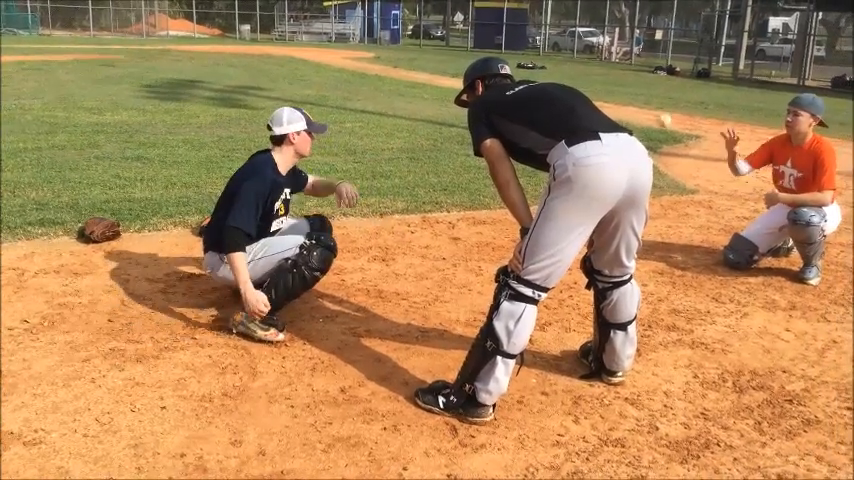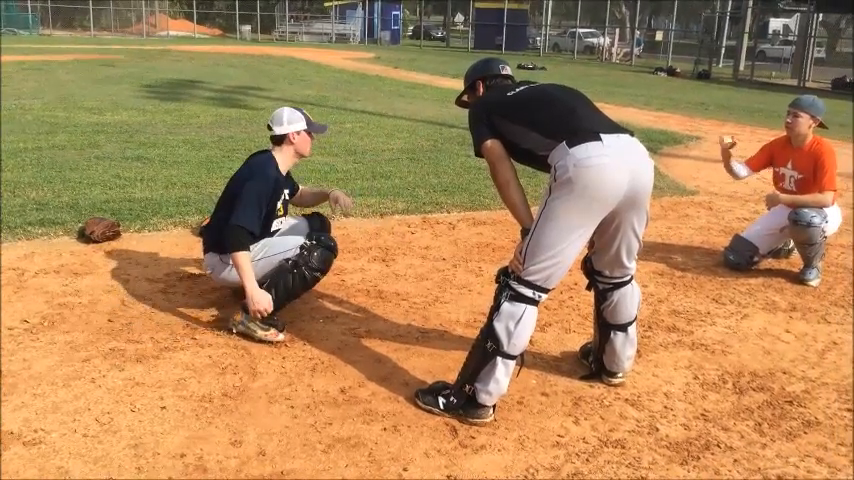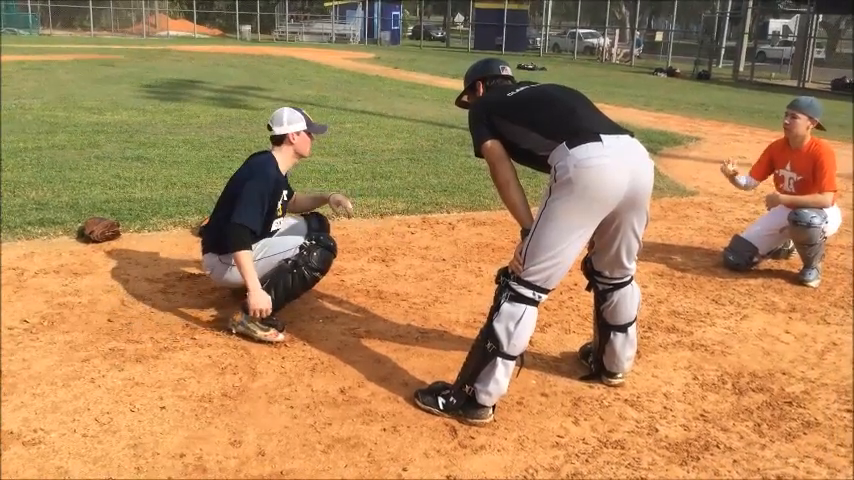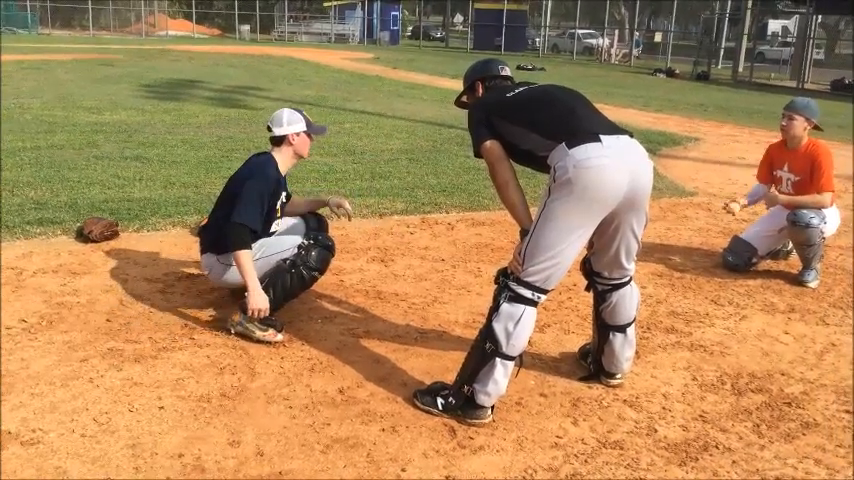
dt=0.1s
person 1, frame 1
left shoulder: (483, 105)
right shoulder: (549, 91)
left elbow: (500, 165)
left wrist: (528, 229)
left hip: (588, 165)
right hip: (636, 157)
left knee: (524, 282)
right knee: (615, 271)
left ankle: (475, 396)
right ankle: (613, 361)
person 1, frame 2
left shoulder: (484, 106)
right shoulder: (549, 92)
left elbow: (501, 166)
left wrist: (528, 230)
left hip: (589, 166)
right hip: (637, 158)
left knee: (524, 283)
right knee: (616, 272)
left ankle: (475, 397)
right ankle: (612, 363)
person 1, frame 3
left shoulder: (484, 106)
right shoulder: (548, 92)
left elbow: (501, 166)
left wrist: (529, 231)
left hip: (589, 166)
right hip: (637, 159)
left knee: (524, 284)
right knee: (615, 272)
left ankle: (474, 397)
right ankle: (612, 363)
person 1, frame 4
left shoulder: (483, 106)
right shoulder: (548, 93)
left elbow: (501, 167)
left wrist: (528, 232)
left hip: (589, 167)
right hip: (637, 159)
left knee: (523, 285)
right knee: (615, 273)
left ankle: (474, 397)
right ankle: (611, 364)
person 2, frame 1
left shoulder: (281, 166)
right shoulder: (261, 174)
left elbow: (312, 185)
right elbow: (233, 237)
left wrist: (338, 185)
right wrist: (247, 292)
right hip: (227, 259)
left knee: (318, 226)
right knee: (321, 248)
left ankle: (263, 282)
right ankle: (250, 316)
person 2, frame 2
left shoulder: (277, 165)
right shoulder: (264, 174)
left elbow: (299, 197)
right elbow: (236, 236)
left wrist: (329, 193)
right wrist: (252, 291)
right hip: (227, 259)
left knee: (318, 226)
right knee: (322, 248)
left ankle: (267, 282)
right ankle: (250, 317)
person 2, frame 3
left shoulder: (275, 166)
right shoulder: (264, 173)
left elbow: (290, 203)
right elbow: (238, 236)
left wrist: (327, 197)
right wrist: (255, 290)
right hip: (226, 259)
left knee: (316, 225)
right knee: (321, 248)
left ankle: (264, 282)
right ankle: (250, 315)
person 2, frame 4
left shoulder: (274, 167)
right shoulder: (264, 174)
left elbow: (286, 206)
right elbow: (238, 236)
left wrist: (326, 201)
right wrist: (254, 290)
right hip: (225, 259)
left knee: (314, 225)
right knee: (319, 247)
left ankle: (266, 283)
right ankle: (249, 315)
person 3, frame 1
left shoulder: (822, 149)
right shoulder: (776, 143)
left elbow: (826, 198)
right elbow: (742, 168)
left wrist: (781, 197)
right wrist: (731, 151)
left hip: (820, 212)
right hip: (785, 208)
left knee: (803, 218)
right knee: (734, 258)
left ankle: (813, 263)
right ankle: (783, 244)
person 3, frame 2
left shoulder: (823, 150)
right shoulder: (776, 145)
left elbow: (827, 199)
right elbow: (741, 172)
left wrist: (782, 198)
right wrist: (727, 157)
left hip: (822, 213)
right hip: (786, 210)
left knee: (804, 219)
right knee: (735, 259)
left ankle: (813, 264)
right ankle: (784, 245)
person 3, frame 3
left shoulder: (822, 152)
right shoulder: (775, 148)
left elbow: (827, 200)
right elbow: (752, 182)
left wrist: (782, 198)
right wrist: (733, 176)
left hip: (822, 214)
right hip: (786, 211)
left knee: (804, 219)
right knee: (735, 259)
left ankle: (813, 265)
right ankle: (783, 246)
person 3, frame 4
left shoulder: (819, 152)
right shoulder: (774, 150)
left elbow: (825, 200)
right elbow: (763, 188)
left wrist: (781, 199)
right wrist: (744, 201)
left hip: (820, 215)
right hip: (784, 212)
left knee: (802, 220)
right knee: (734, 260)
left ankle: (812, 266)
right ankle: (783, 247)
